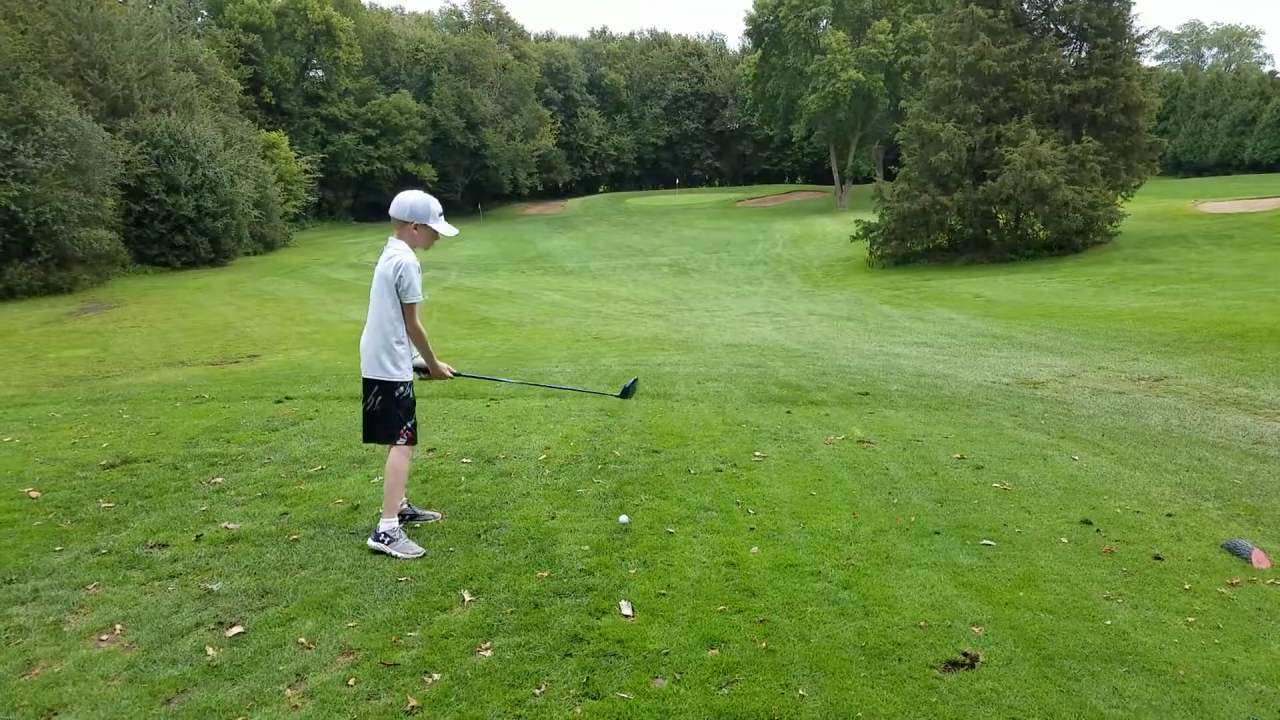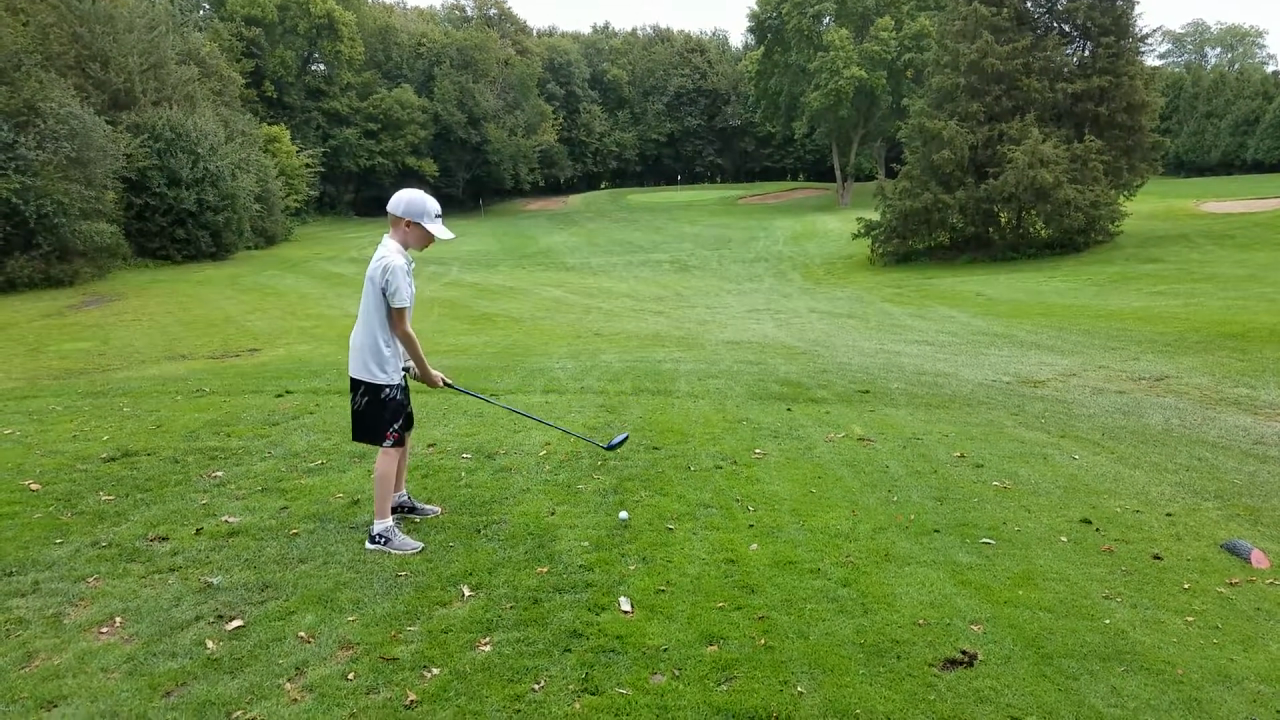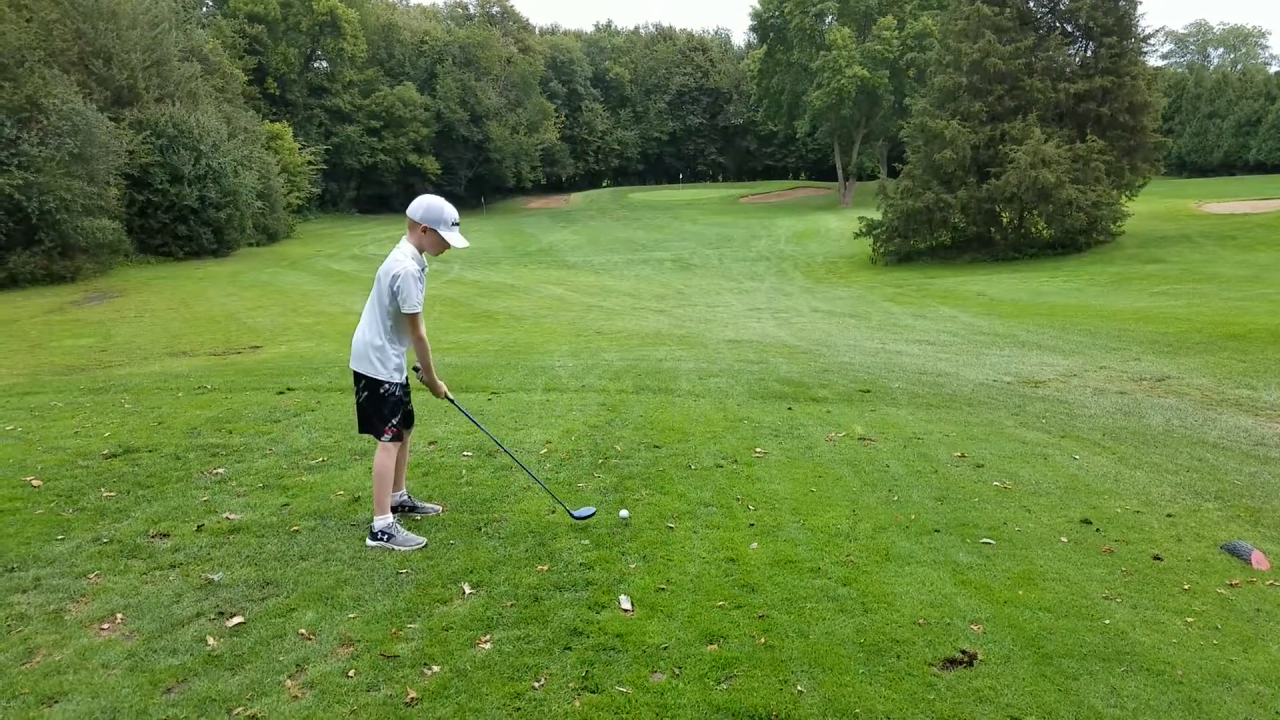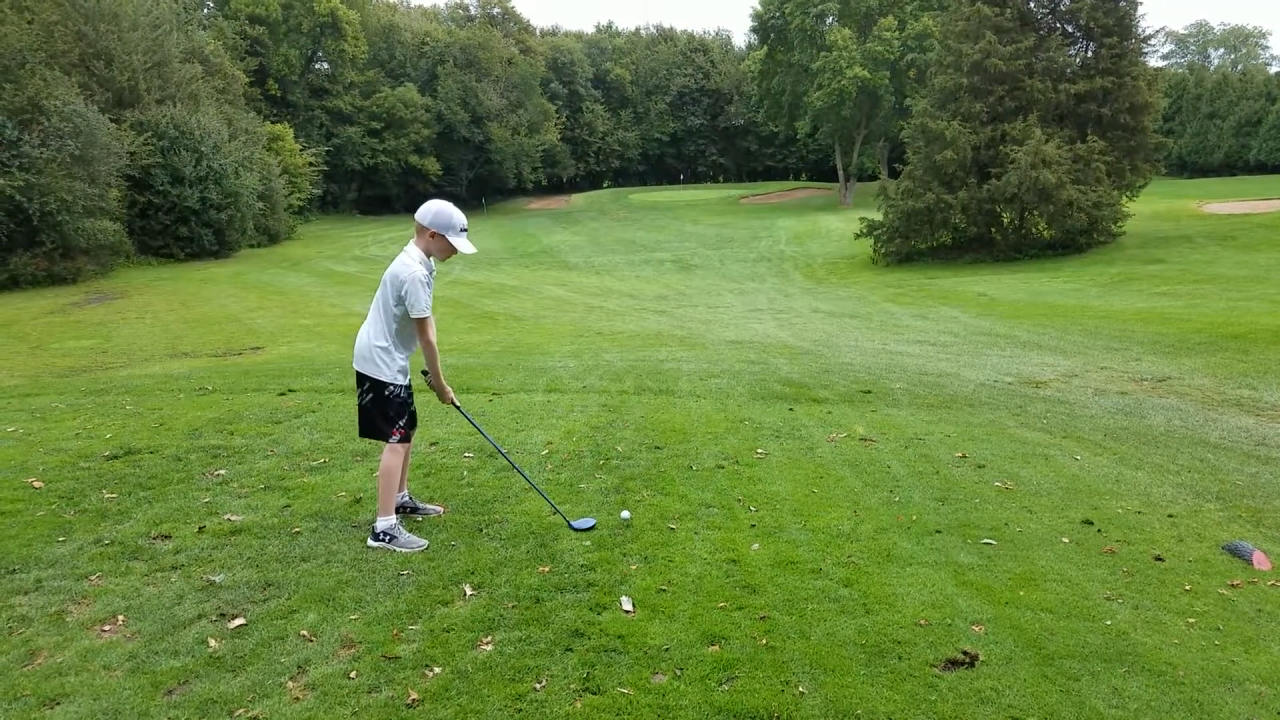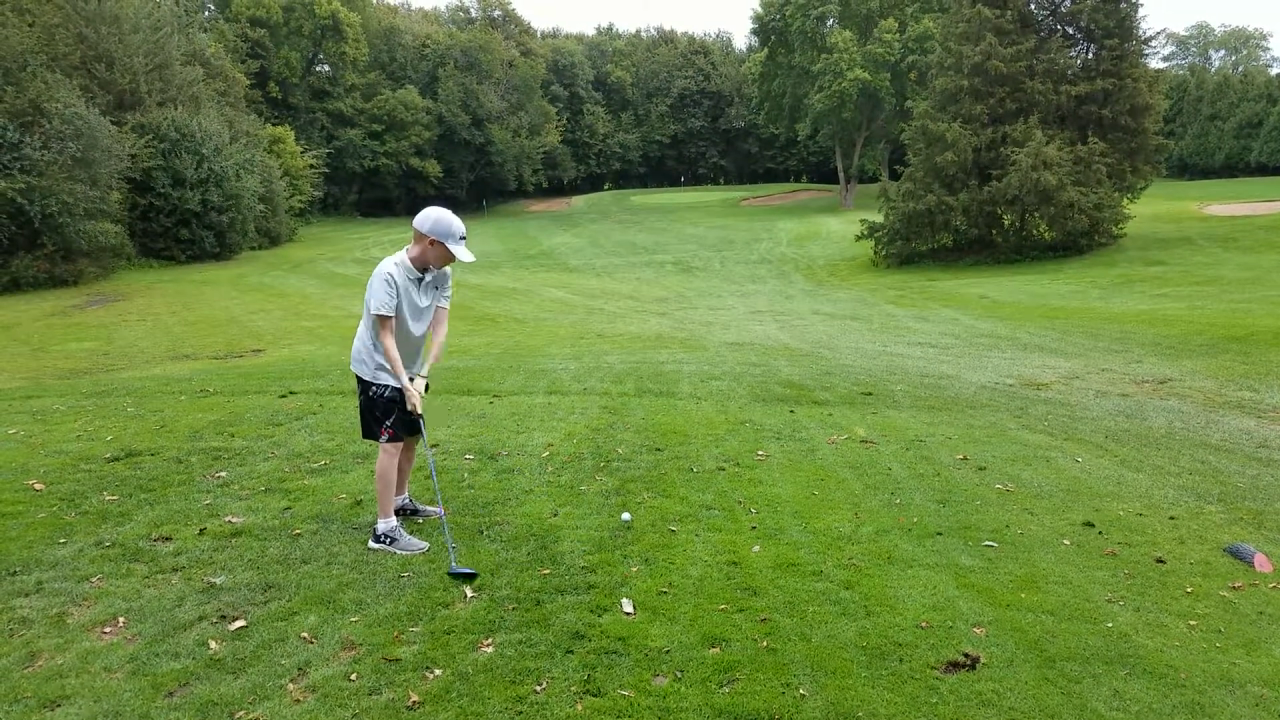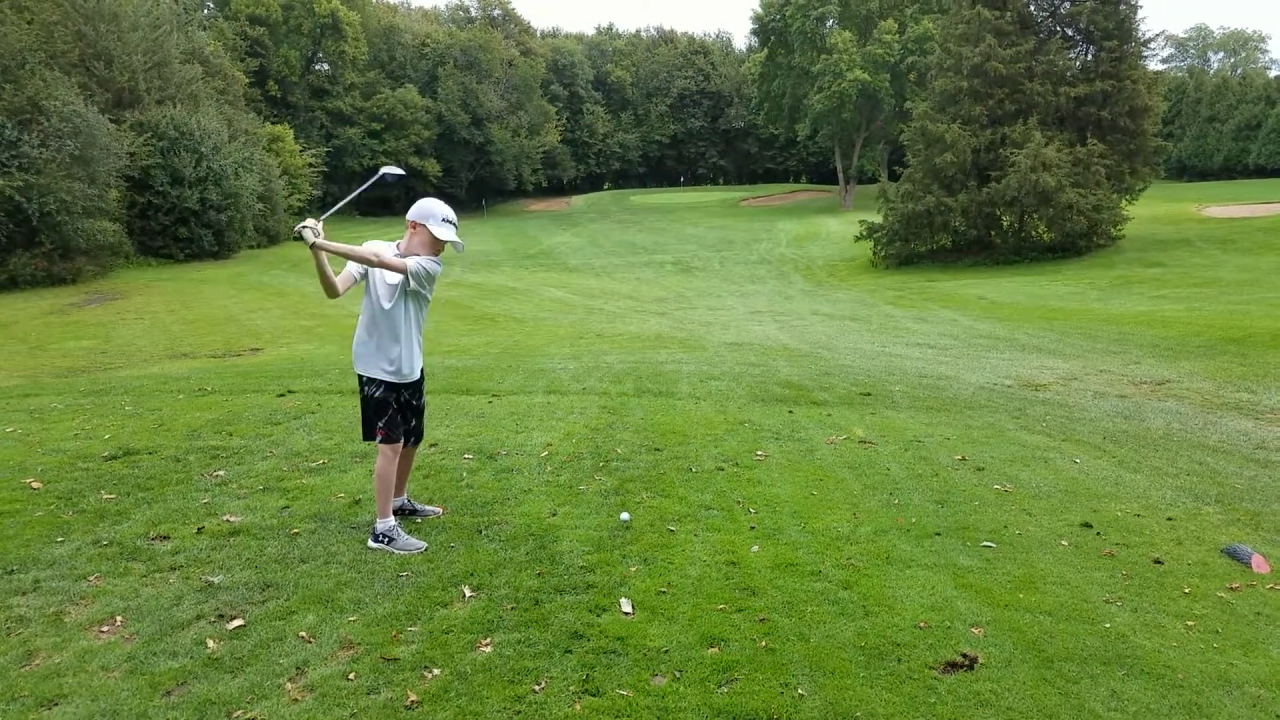
dt=0.4s
person 1, frame 1
left shoulder: (391, 256)
right shoulder: (406, 262)
right elbow: (412, 325)
left wrist: (419, 360)
right wrist: (433, 364)
left hip: (386, 361)
right hip: (389, 366)
left knee: (403, 439)
right knee: (402, 443)
left ankle: (398, 505)
right ankle: (386, 530)
person 1, frame 2
left shoulder: (393, 256)
right shoulder: (394, 264)
right elbow: (402, 328)
left wrist: (411, 362)
right wrist: (425, 370)
left hip: (386, 362)
right hip: (377, 367)
left knee: (403, 431)
right knee: (391, 443)
left ankle: (398, 498)
right ankle: (381, 530)
person 1, frame 3
left shoulder: (411, 259)
right shoulder: (406, 269)
left elbow: (414, 324)
right elbow: (417, 331)
left wrist: (424, 369)
right wrist: (432, 378)
left hip: (388, 358)
right hip: (377, 362)
left knee: (403, 428)
right knee: (389, 439)
left ankle: (398, 497)
right ankle: (382, 526)
person 1, frame 4
left shoulder: (422, 263)
right shoulder: (413, 273)
left elbow: (427, 321)
right elbow: (425, 335)
left wrist: (435, 373)
right wrist: (439, 383)
left hip: (392, 360)
right hip: (381, 363)
left knee: (407, 431)
right knee: (397, 439)
left ankle: (400, 498)
right ankle: (384, 527)
person 1, frame 5
left shoulder: (441, 275)
right shoulder: (388, 272)
left elbow: (440, 326)
right elbow: (385, 335)
left wrist: (423, 375)
right wrist: (405, 382)
left hip: (408, 369)
right hip: (380, 367)
left knee: (411, 435)
right knee: (391, 442)
left ankle: (400, 500)
right ankle: (385, 528)
person 1, frame 6
left shoulder: (428, 267)
right shoulder: (370, 256)
left elbow: (381, 261)
right elbow: (335, 289)
left wrist: (325, 246)
right wrist: (317, 253)
left hip: (410, 368)
right hip: (376, 368)
left knee: (410, 440)
right knee: (390, 443)
left ankle: (399, 501)
right ankle: (383, 529)
